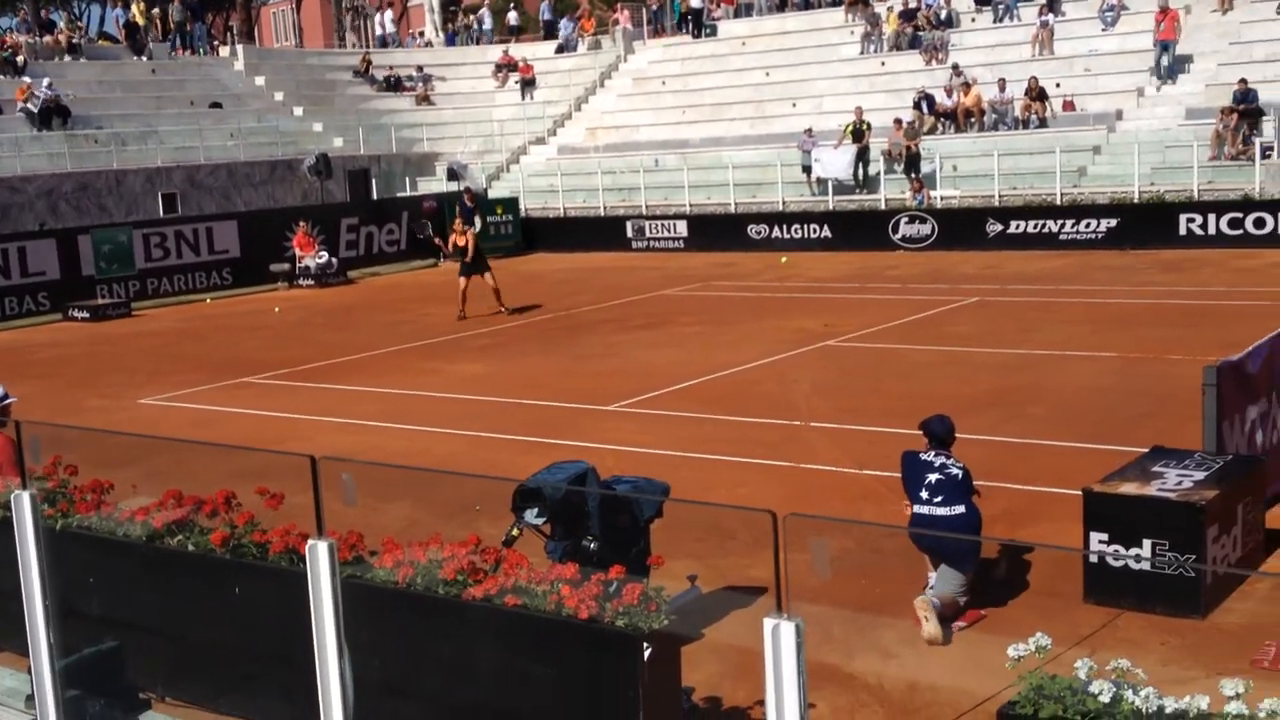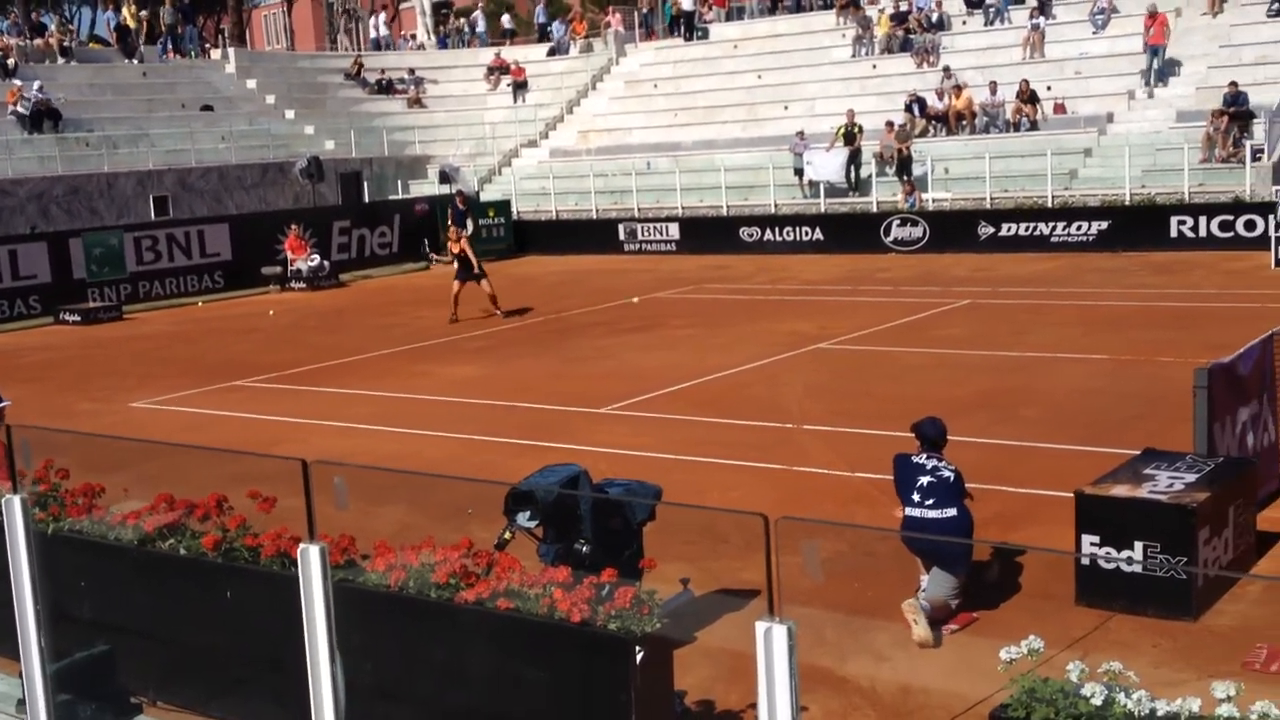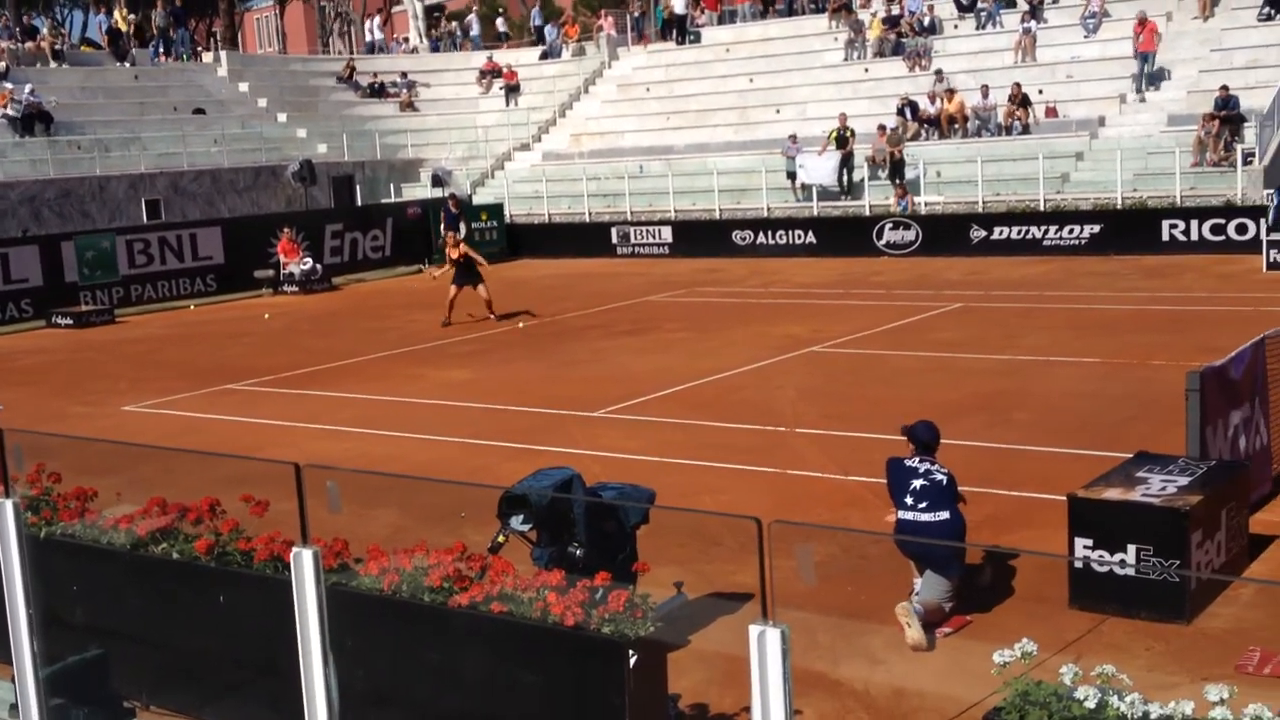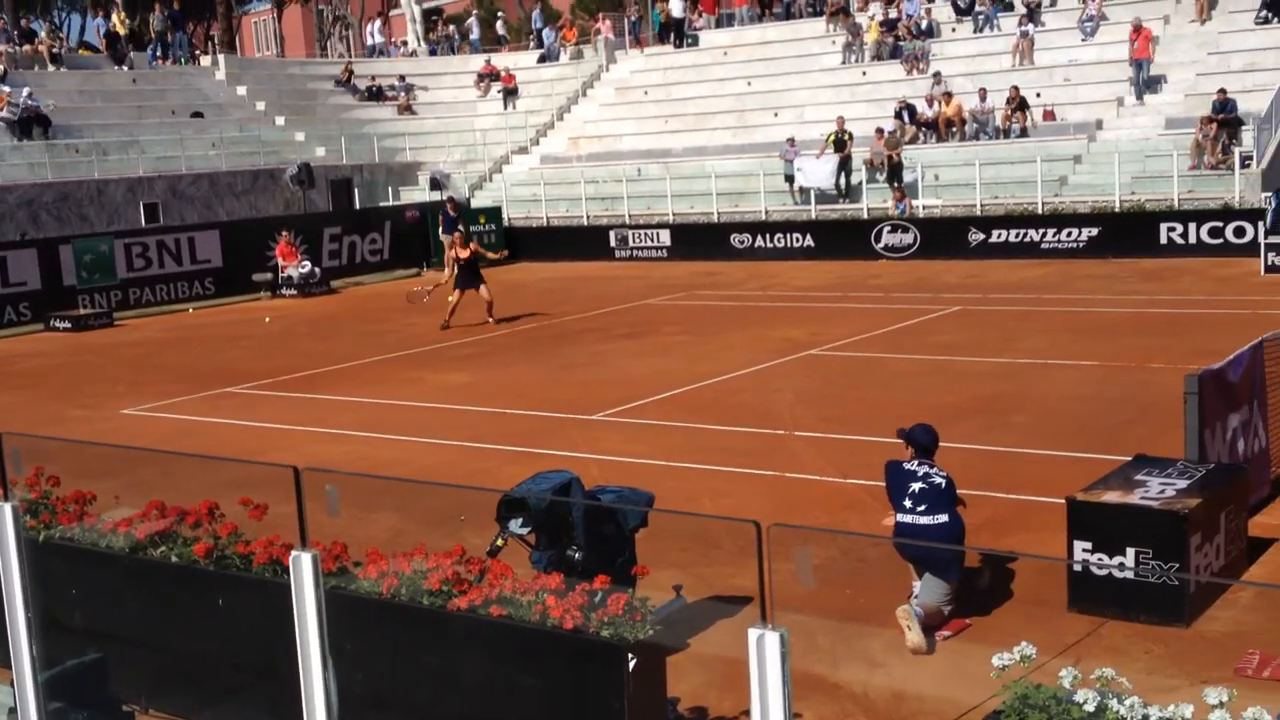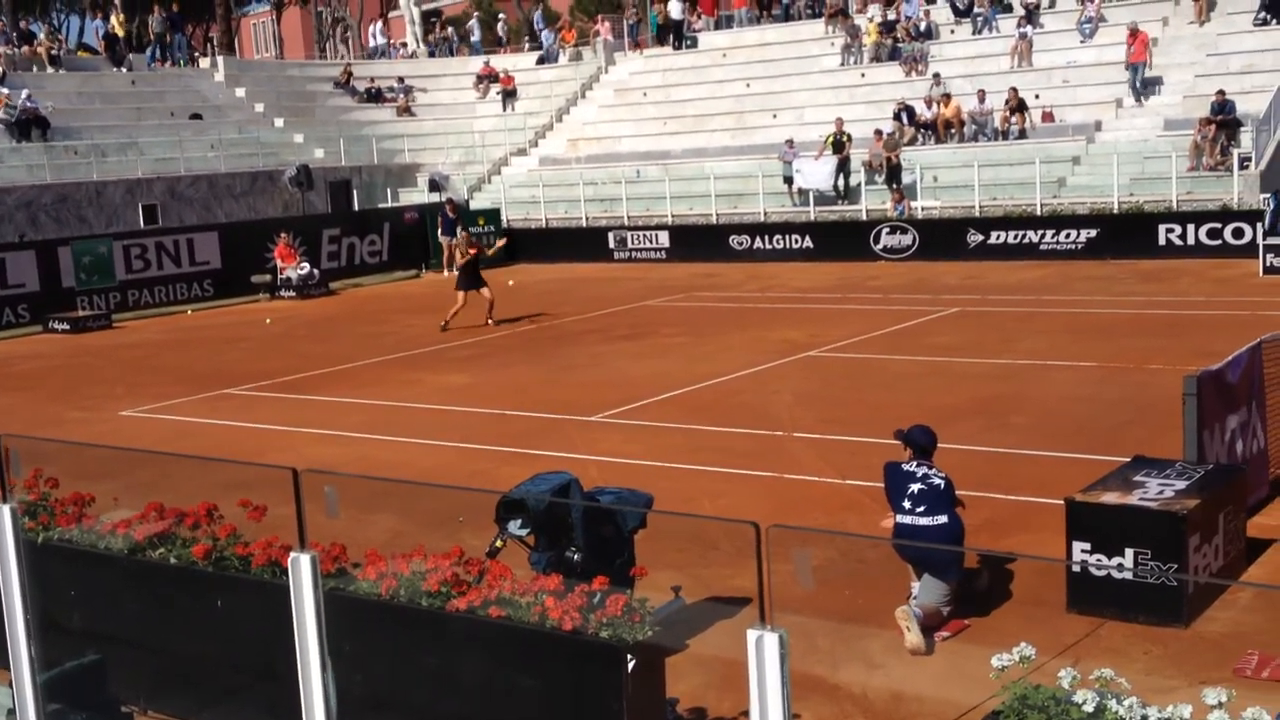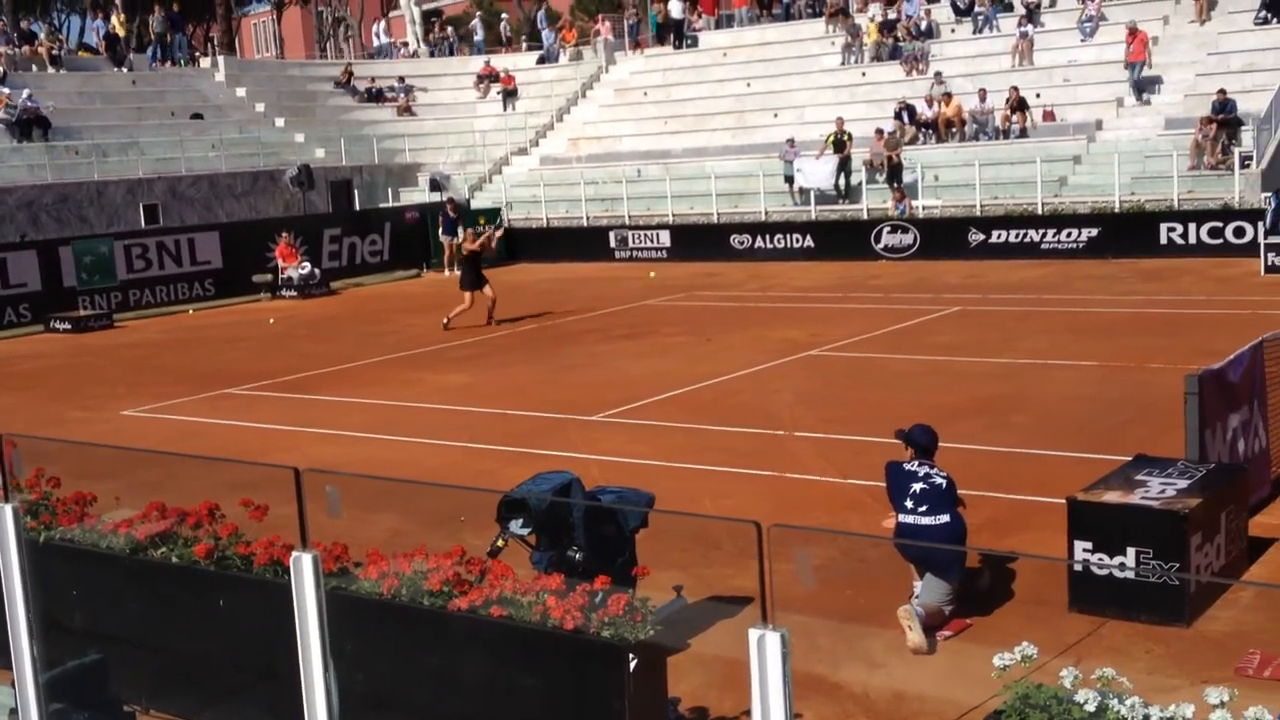
dt=0.1s
person 1, frame 1
left shoulder: (910, 459)
right shoulder: (962, 470)
left hip: (922, 532)
right hip: (961, 535)
right knee: (952, 598)
left ankle: (934, 582)
right ankle: (933, 602)
person 1, frame 2
left shoulder: (902, 462)
right shoulder: (954, 473)
left hip: (914, 535)
right hip: (953, 538)
right knee: (943, 601)
left ankle: (926, 585)
right ankle: (923, 605)
person 1, frame 3
left shoulder: (895, 465)
right shoulder: (947, 476)
left hip: (907, 538)
right hip: (945, 540)
right knee: (937, 604)
left ankle: (920, 589)
right ankle: (917, 609)
person 1, frame 4
left shoulder: (893, 468)
right shoulder: (945, 480)
left hip: (906, 541)
right hip: (944, 544)
right knee: (937, 608)
left ankle: (918, 593)
right ankle: (917, 612)
person 1, frame 5
left shoulder: (893, 469)
right shoulder: (944, 480)
left hip: (906, 542)
right hip: (943, 544)
right knee: (935, 608)
left ankle: (918, 592)
right ankle: (917, 613)
person 1, frame 6
left shoulder: (894, 469)
right shoulder: (946, 480)
left hip: (908, 542)
right hip: (946, 544)
right knee: (937, 607)
left ankle: (920, 591)
right ankle: (919, 612)
